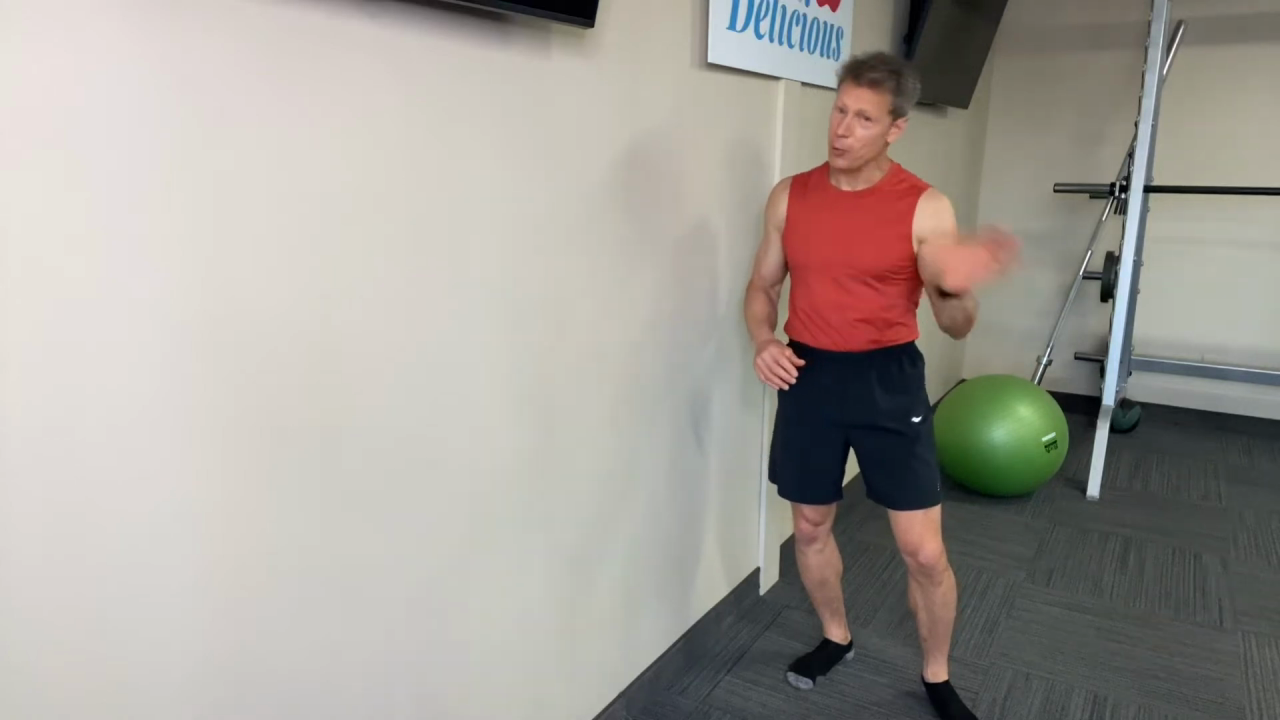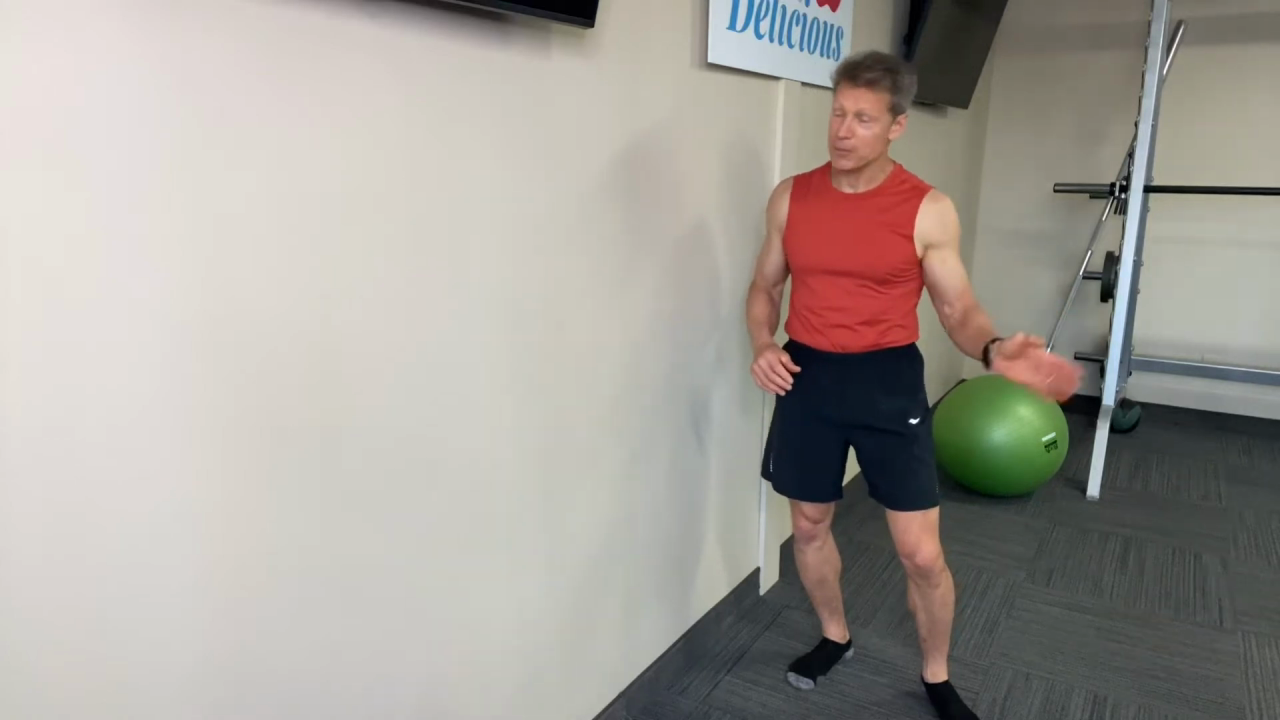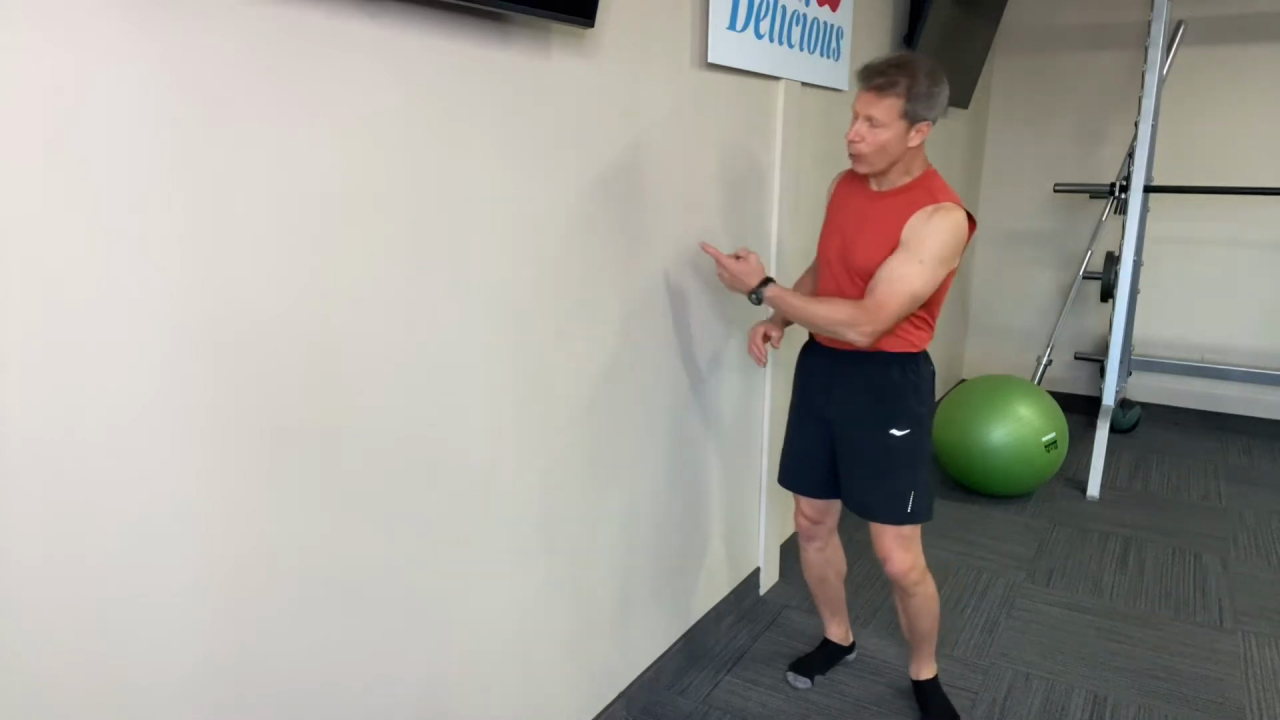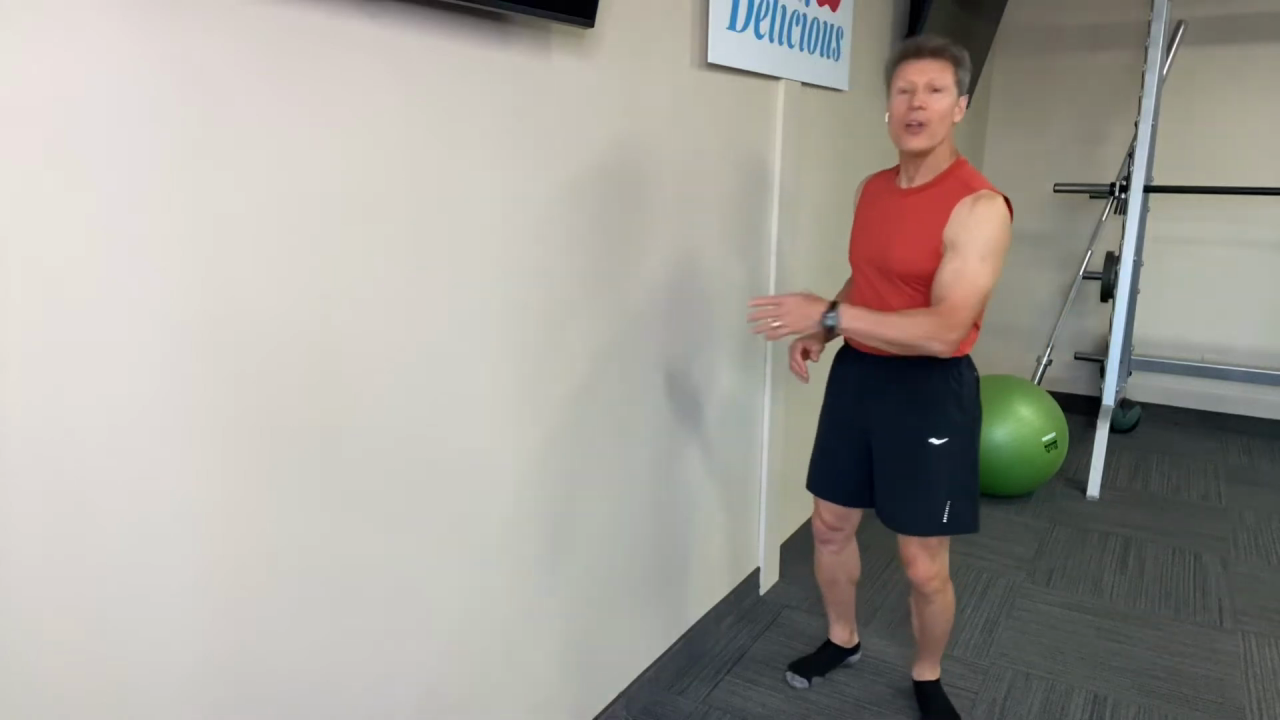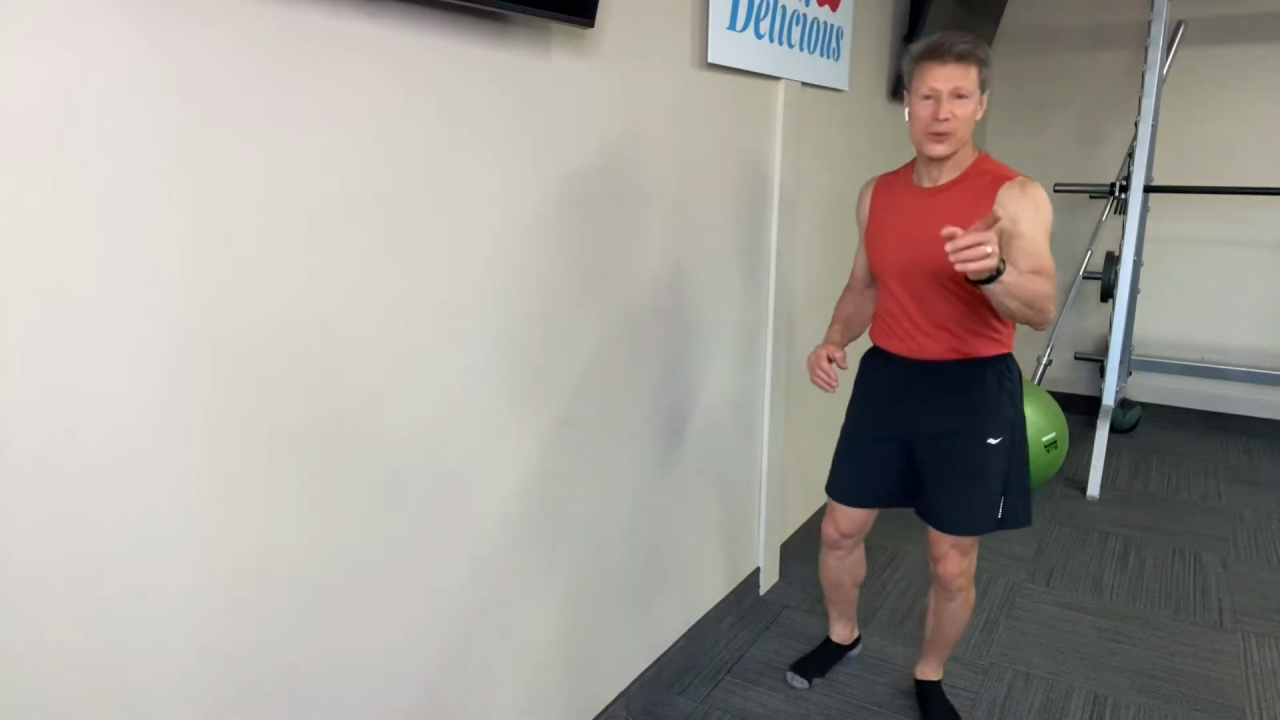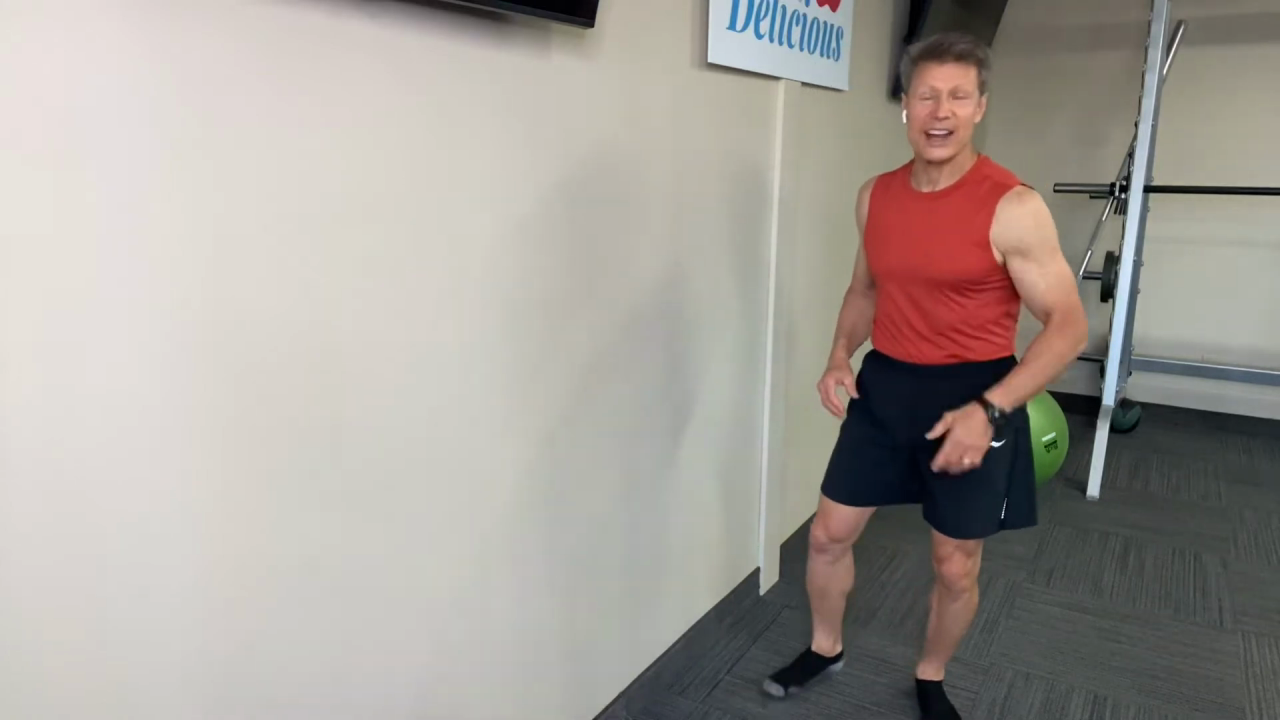
dt=0.4s
person 1, frame 1
left shoulder: (924, 207)
right shoulder: (790, 195)
left elbow: (955, 325)
right elbow: (762, 285)
left wrist: (958, 292)
right wrist: (766, 342)
left hip: (886, 379)
right hip: (807, 376)
left knee: (923, 552)
right knee: (811, 526)
right ankle: (836, 636)
person 1, frame 2
left shoulder: (927, 209)
right shoulder: (790, 198)
left elbow: (958, 309)
right elbow: (763, 285)
left wrist: (997, 350)
right wrist: (761, 345)
left hip: (888, 382)
right hip: (814, 376)
left knee: (922, 555)
right knee: (809, 524)
right ankle: (833, 636)
person 1, frame 3
left shoulder: (940, 218)
right shoulder: (845, 185)
left elbow: (864, 322)
left wrist: (761, 288)
right wrist: (780, 319)
left hip: (887, 385)
right hip: (821, 369)
left knee: (900, 560)
right knee: (812, 522)
right ankle: (838, 637)
person 1, frame 4
left shoulder: (979, 207)
right shoulder: (873, 188)
left elbow: (942, 331)
left wrist: (823, 315)
right wrist: (816, 335)
left hip: (929, 392)
right hip: (857, 379)
left knee: (924, 566)
right knee: (831, 525)
right ankle: (843, 639)
person 1, frame 5
left shoulder: (1015, 196)
right shoulder: (876, 193)
left elbow: (1043, 307)
left wrist: (992, 268)
right wrist: (833, 341)
left hip: (972, 394)
right hip: (885, 381)
left knee: (952, 563)
right knee: (839, 530)
right ankle: (842, 635)
person 1, frame 6
left shoulder: (1015, 209)
right shoulder: (875, 195)
left elbow: (1069, 327)
left wrist: (990, 409)
right wrist: (839, 358)
left hip: (971, 399)
right hip: (884, 386)
left knee: (956, 566)
right knee: (828, 533)
right ankle: (823, 648)
